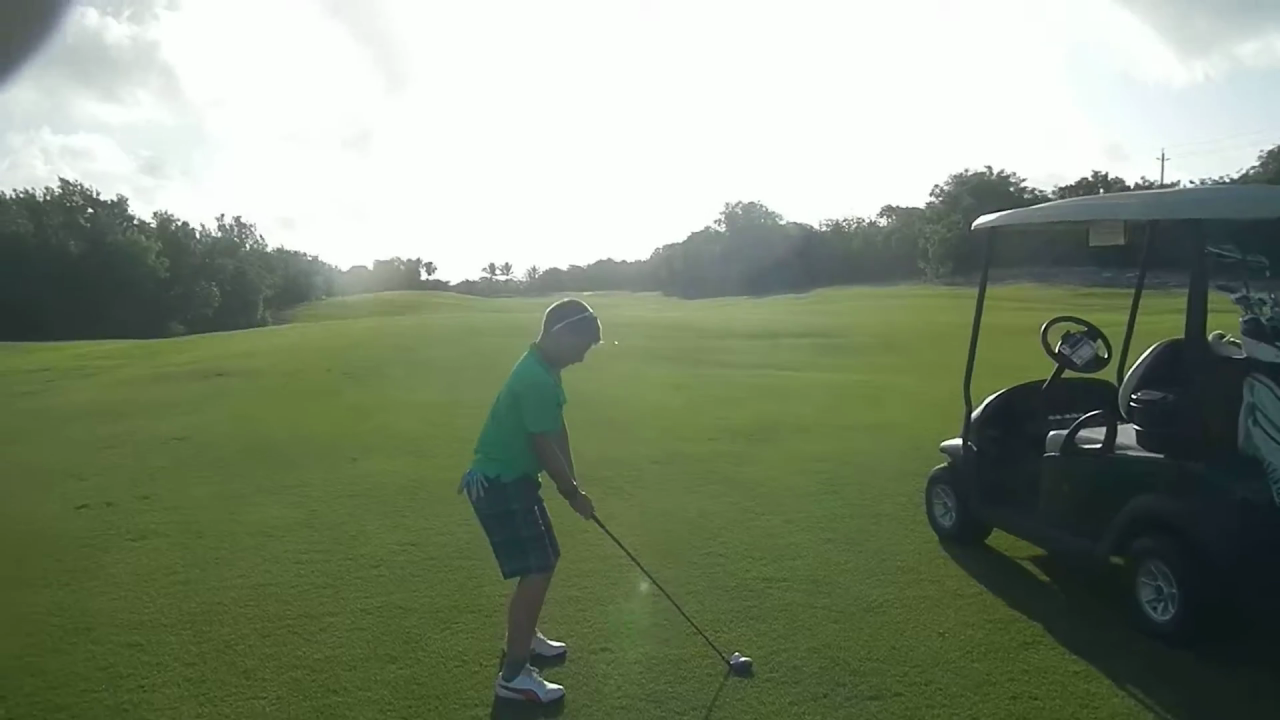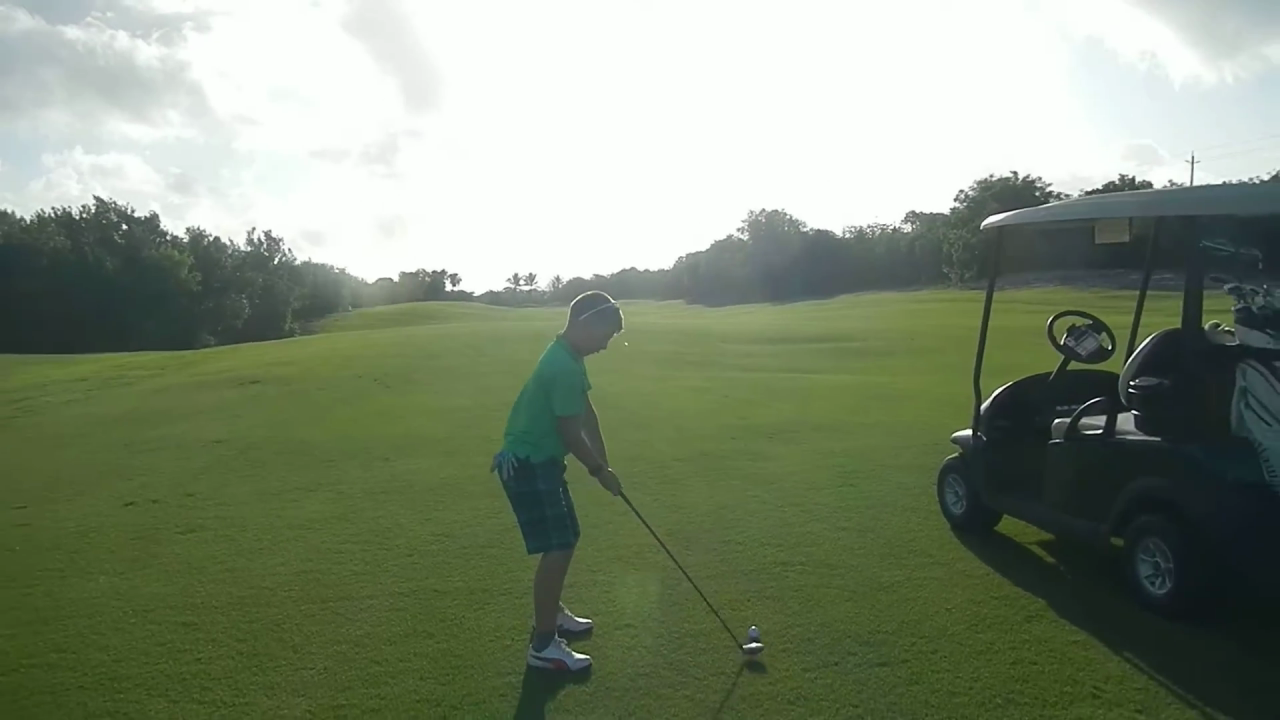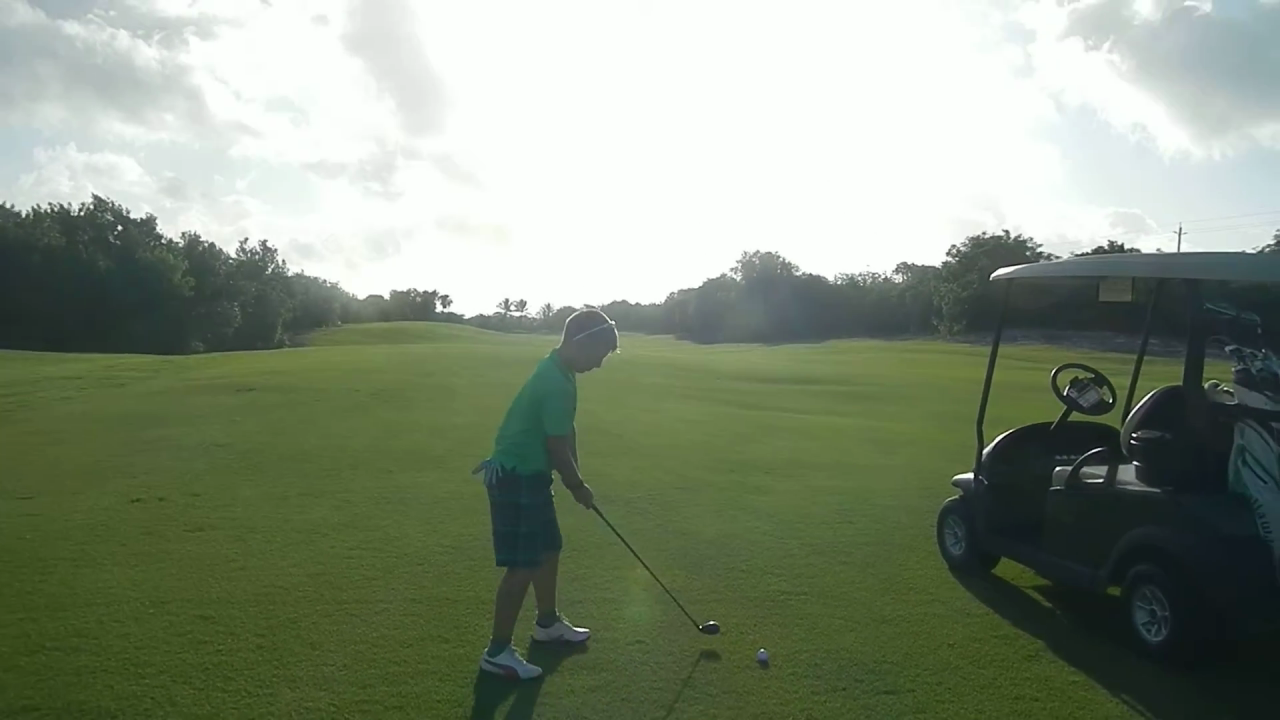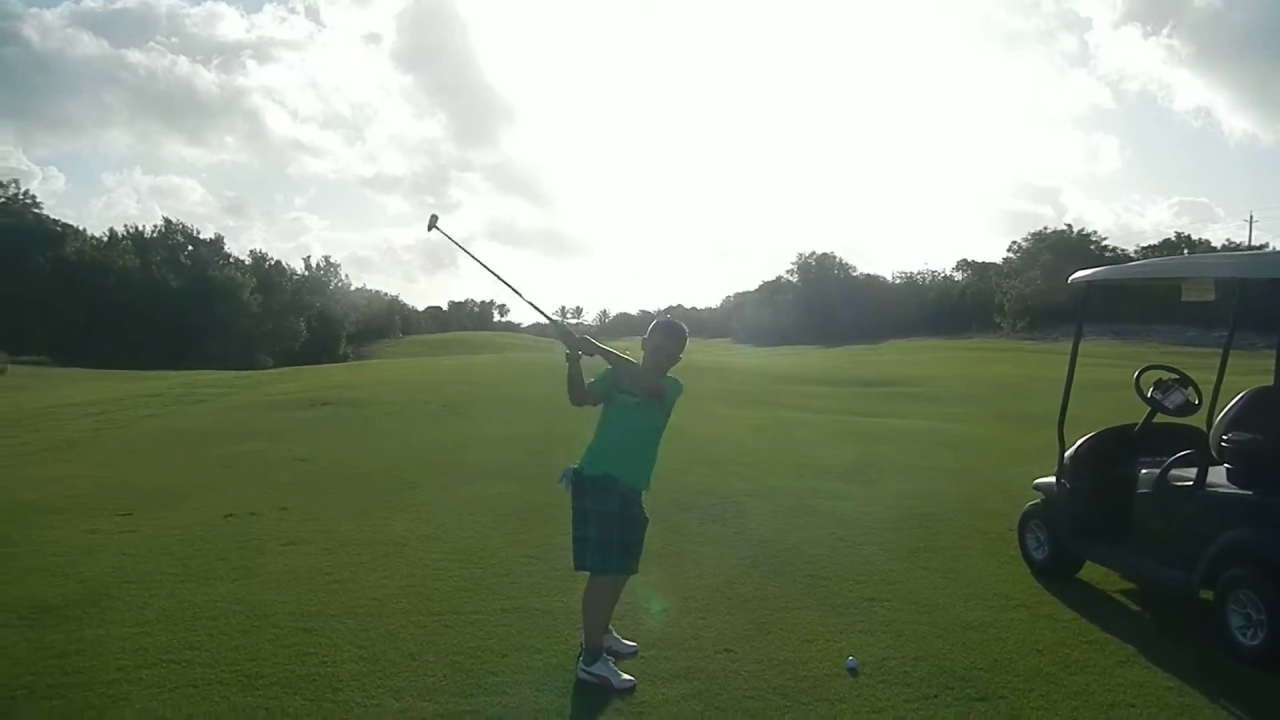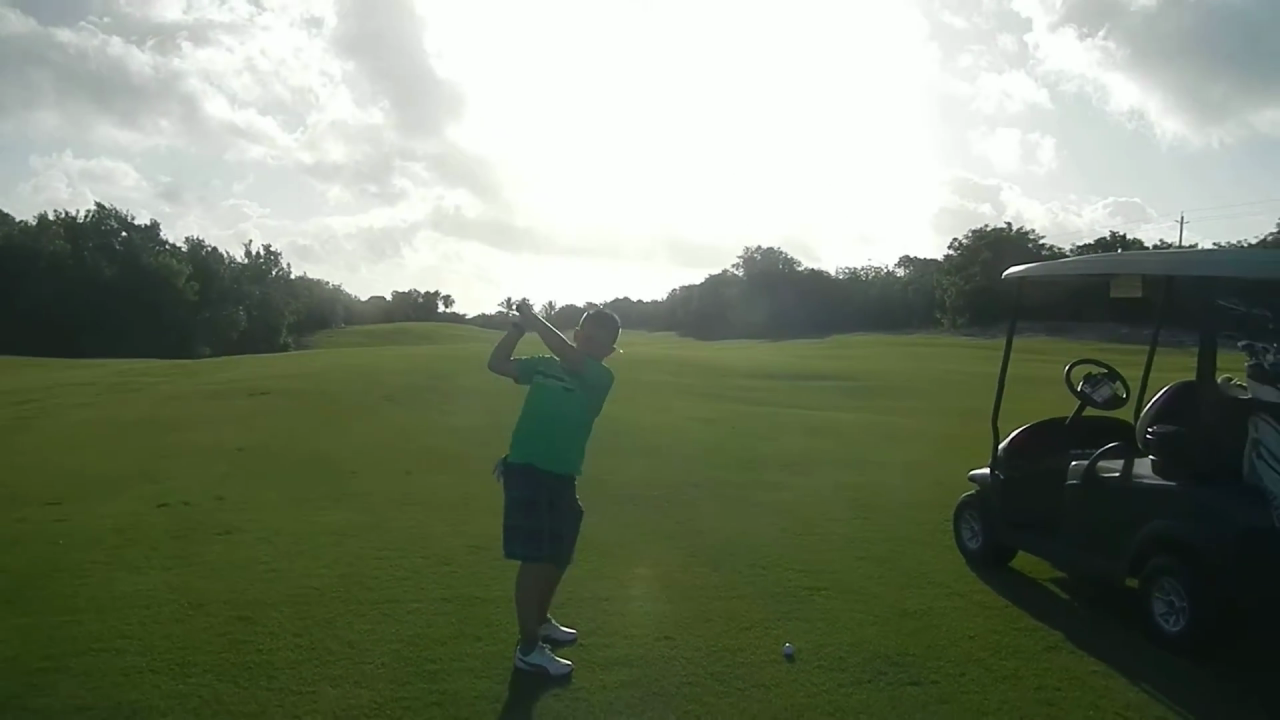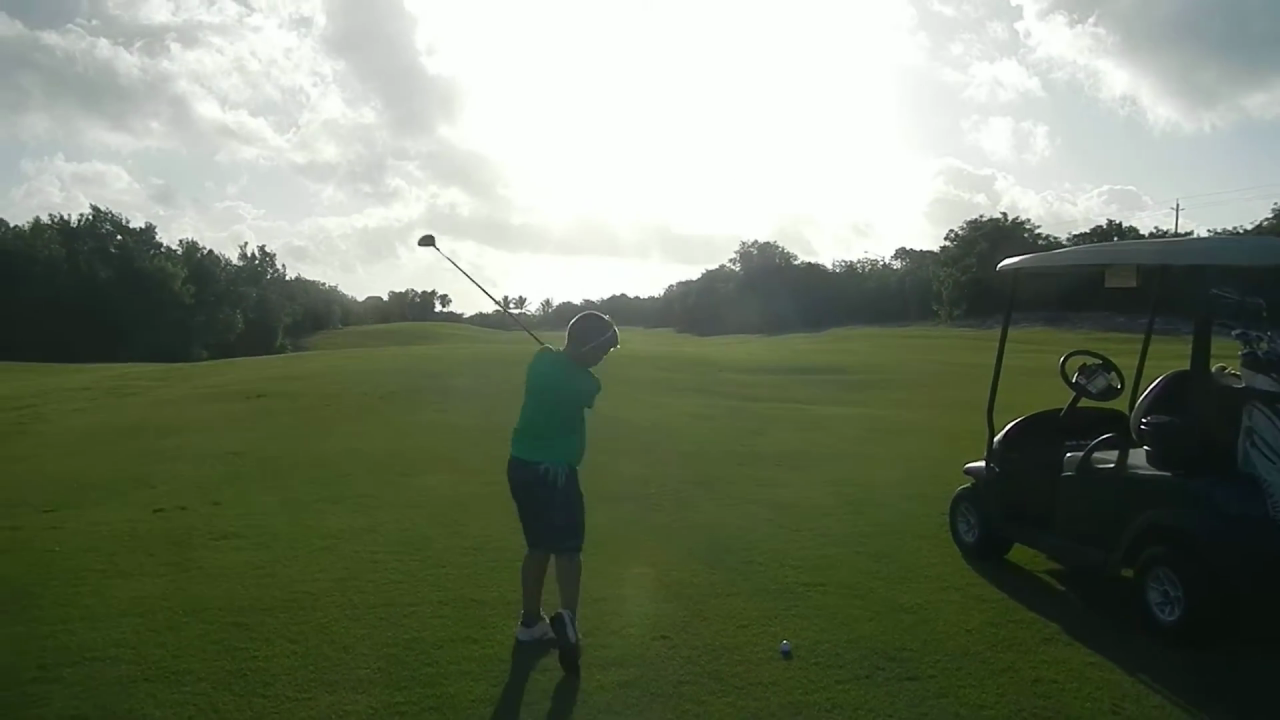
dt=0.7s
person 1, frame 1
left shoulder: (544, 370)
right shoulder: (534, 380)
left elbow: (558, 430)
right elbow: (544, 446)
left wrist: (573, 483)
right wrist: (572, 493)
left hip: (514, 478)
right hip: (498, 484)
left knee: (545, 559)
right knee: (535, 570)
left ankle: (524, 635)
right ankle: (513, 674)
person 1, frame 2
left shoulder: (570, 358)
right shoulder: (561, 367)
left elbow: (586, 412)
right elbow: (570, 431)
left wrist: (603, 461)
right wrist: (599, 471)
left hip: (541, 460)
right hip: (528, 465)
left knee: (565, 540)
right knee: (557, 548)
left ankle: (551, 611)
right ankle: (543, 644)
person 1, frame 3
left shoulder: (561, 374)
right shoulder: (555, 385)
left elbow: (568, 431)
right elbow: (557, 447)
left wrist: (574, 477)
right wrist: (577, 486)
left hip: (531, 473)
right hip: (516, 477)
left knee: (547, 550)
right knee: (523, 564)
left ankle: (549, 620)
right ankle: (498, 651)
person 1, frame 4
left shoulder: (670, 389)
right shoulder: (616, 378)
left elbow: (645, 385)
right elbow: (580, 398)
left wrist: (597, 349)
right wrist: (575, 361)
left hip: (631, 488)
right hip: (597, 482)
left knee: (621, 568)
right knee: (602, 570)
left ankle: (601, 633)
right ankle: (591, 659)
person 1, frame 5
left shoulder: (601, 378)
right shoulder: (543, 365)
left elbow: (570, 357)
right elbow: (496, 364)
left wrist: (535, 322)
right wrist: (519, 326)
left hip: (562, 478)
right hip: (525, 471)
left knee: (556, 558)
right knee: (533, 559)
left ankle: (540, 620)
right ankle: (529, 648)
person 1, frame 6
left shoulder: (542, 361)
right shoulder: (582, 382)
left hip: (524, 466)
right hip: (554, 472)
left knee: (539, 546)
right knee: (567, 548)
left ankle: (531, 620)
right ankle: (567, 617)
